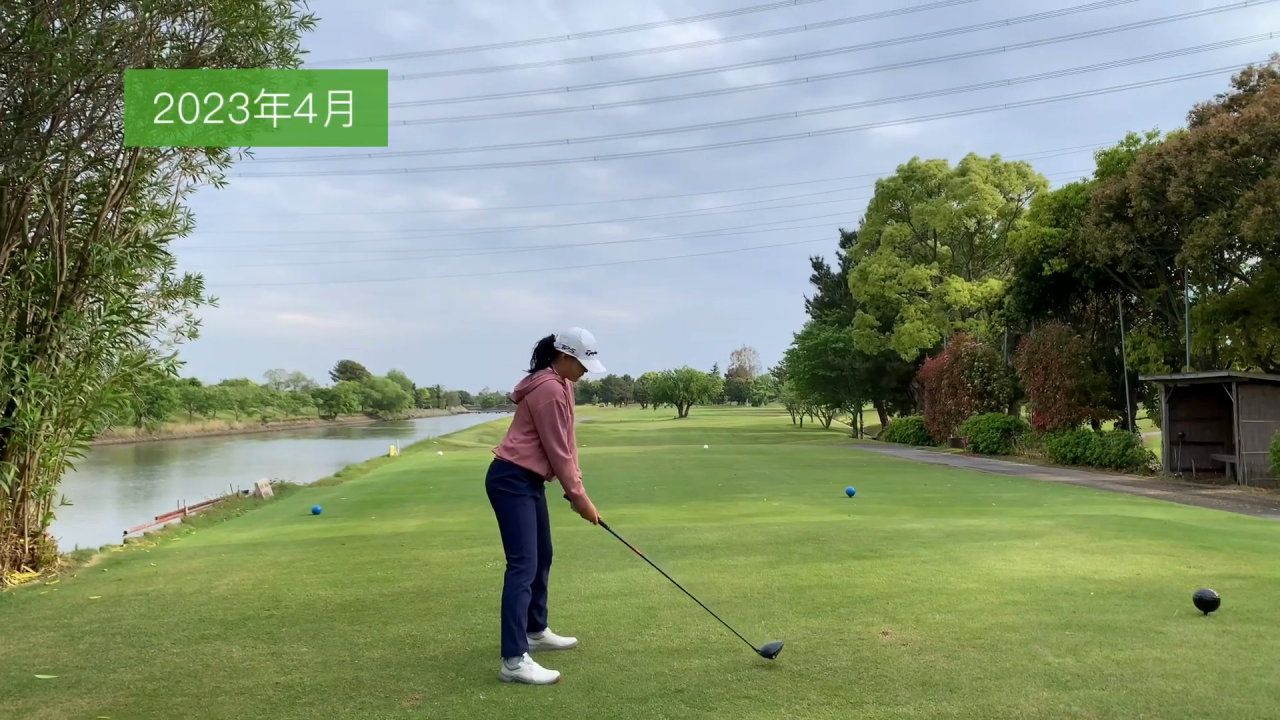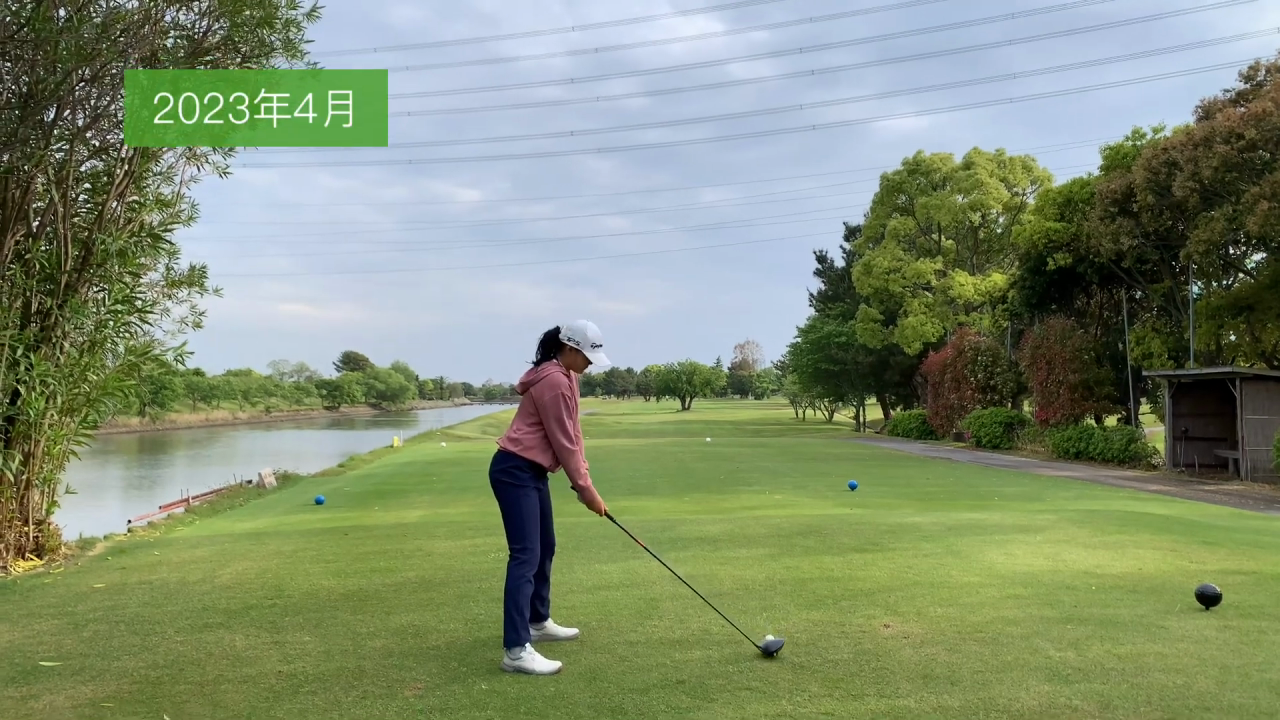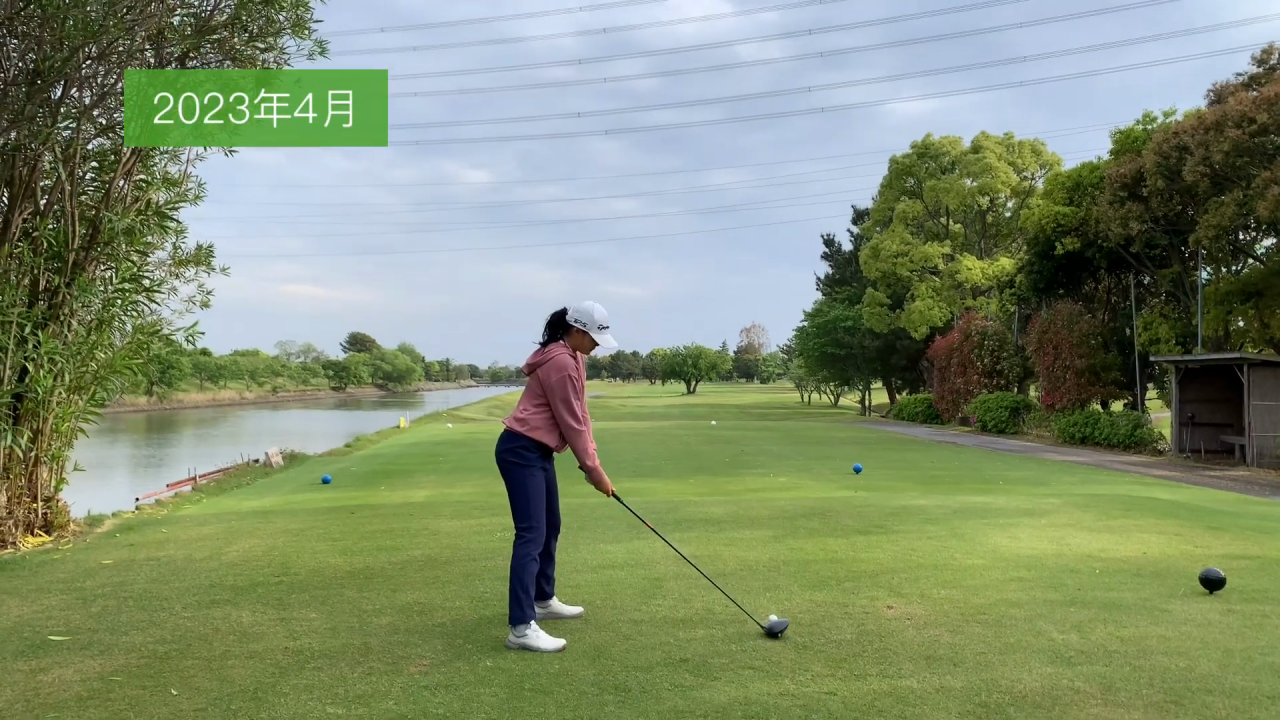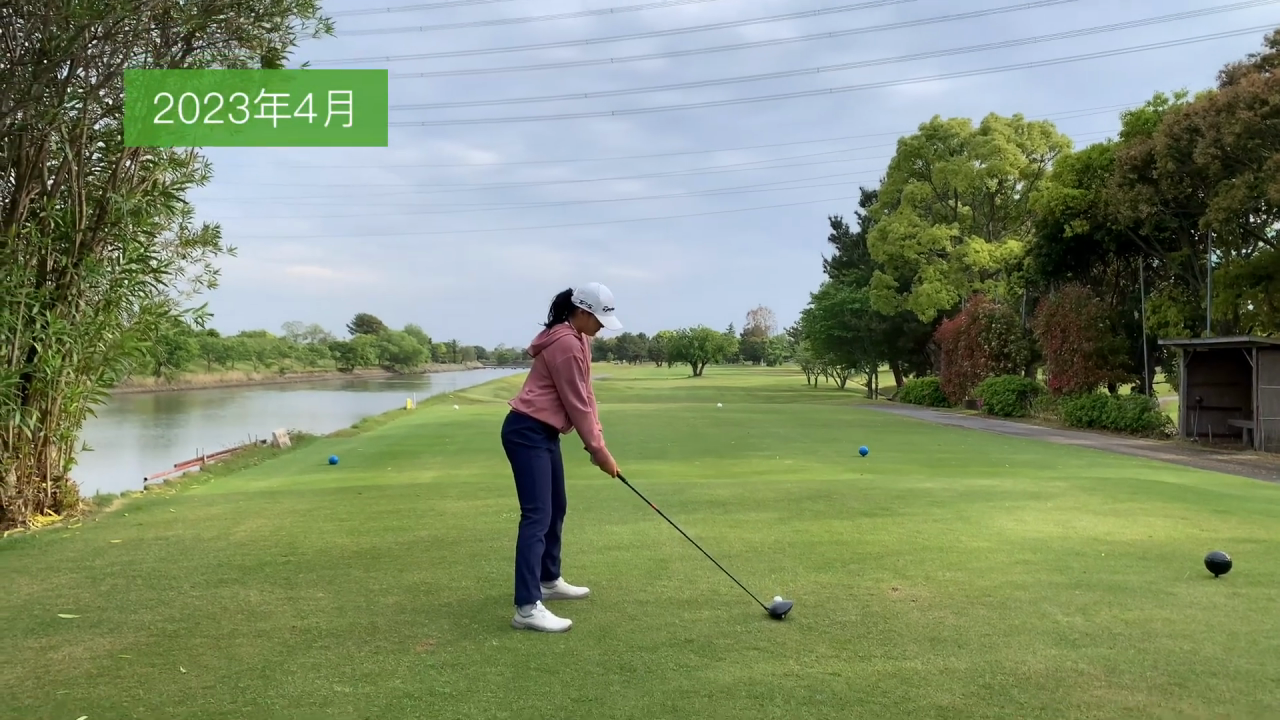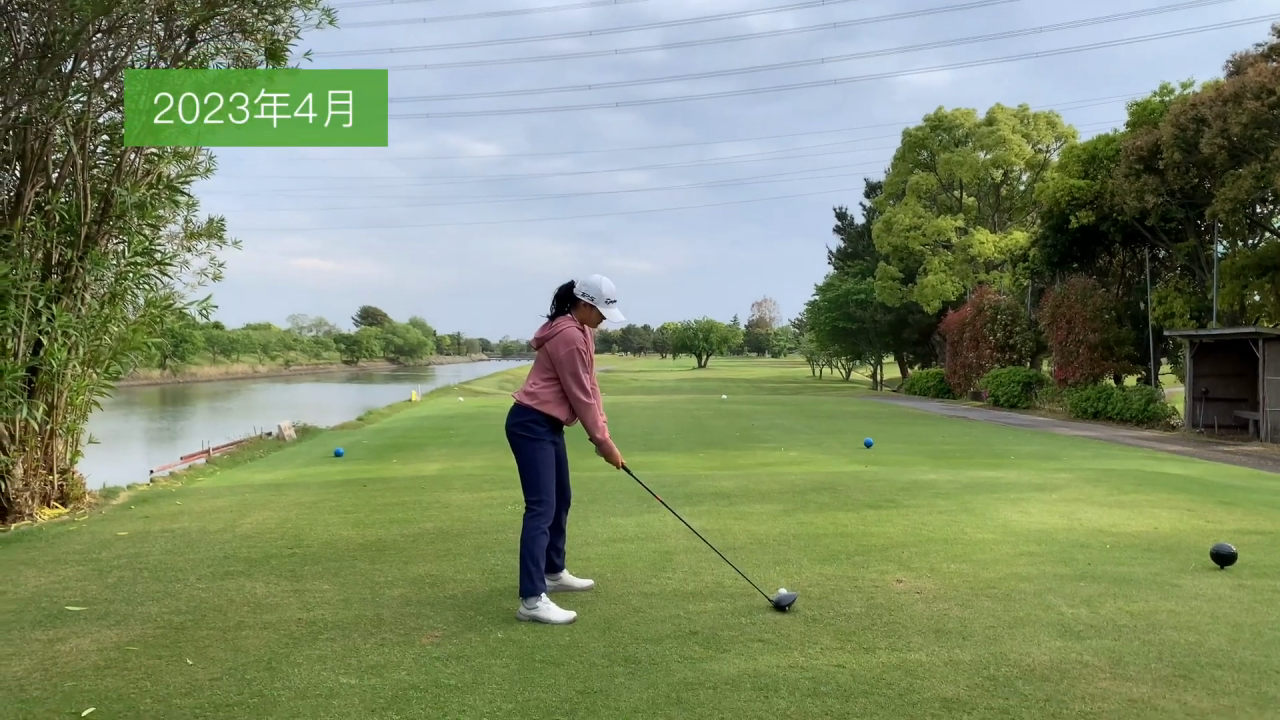
dt=0.3s
person 1, frame 1
left shoulder: (560, 384)
right shoulder: (548, 390)
left elbow: (567, 443)
right elbow: (557, 451)
left wrist: (578, 488)
right wrist: (580, 498)
left hip: (529, 480)
right hip: (512, 480)
left knee: (542, 557)
right knee: (523, 565)
left ankle: (536, 632)
right ankle: (514, 660)
person 1, frame 2
left shoulder: (565, 376)
right shoulder: (554, 382)
left elbow: (573, 433)
right elbow: (563, 443)
left wrist: (585, 478)
right wrist: (586, 489)
left hip: (532, 471)
right hip: (515, 471)
left knee: (545, 548)
right knee: (525, 555)
left ankle: (538, 622)
right ankle: (516, 650)
person 1, frame 3
left shoulder: (571, 357)
right shoulder: (560, 364)
left elbow: (580, 414)
right elbow: (571, 423)
left wrist: (592, 459)
right wrist: (594, 470)
left hip: (538, 451)
right hip: (521, 450)
left knee: (550, 527)
right knee: (531, 534)
left ankle: (543, 601)
right ankle: (521, 628)
person 1, frame 4
left shoulder: (577, 338)
right shoulder: (565, 345)
left elbow: (586, 395)
right elbow: (576, 405)
left wrist: (598, 439)
right wrist: (599, 451)
left hip: (544, 432)
right hip: (527, 432)
left knee: (556, 508)
right knee: (537, 515)
left ankle: (549, 581)
right ankle: (527, 607)
person 1, frame 5
left shoulder: (580, 330)
right shoulder: (568, 337)
left elbow: (590, 386)
right elbow: (580, 396)
left wrist: (603, 431)
right wrist: (603, 442)
left hip: (548, 424)
right hip: (531, 424)
left knee: (560, 500)
right knee: (541, 508)
left ankle: (554, 573)
right ankle: (532, 600)
